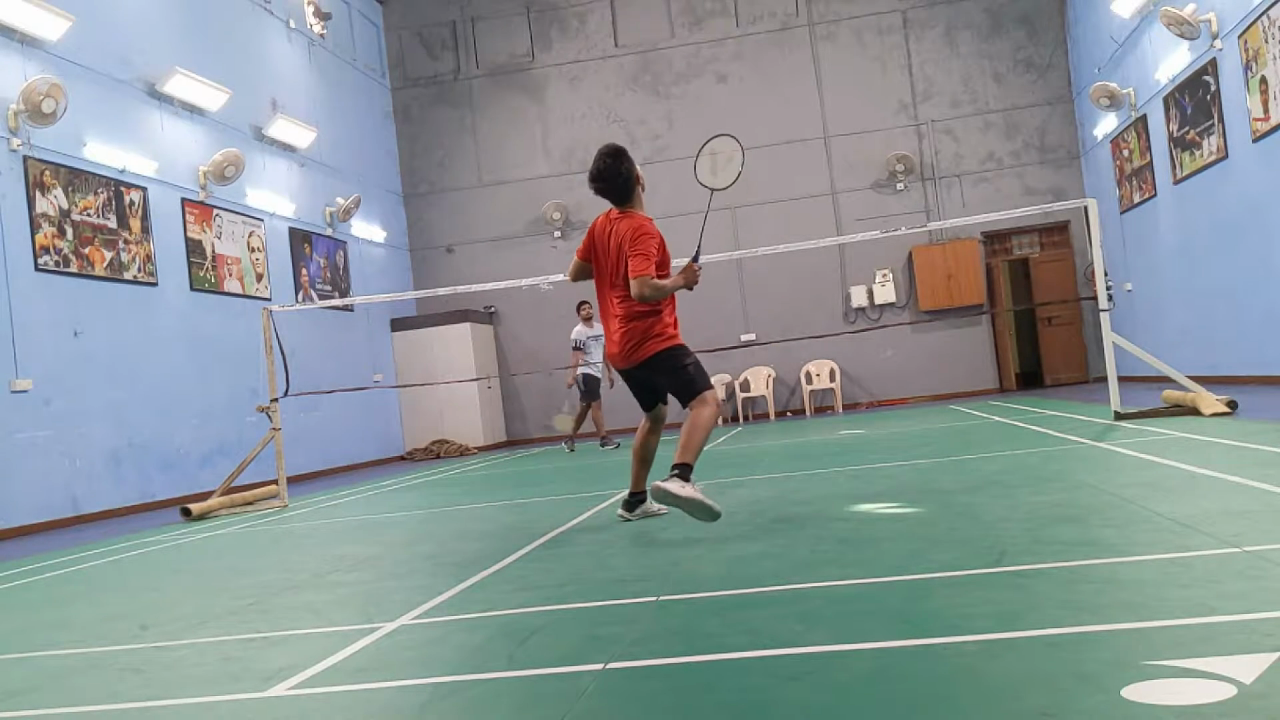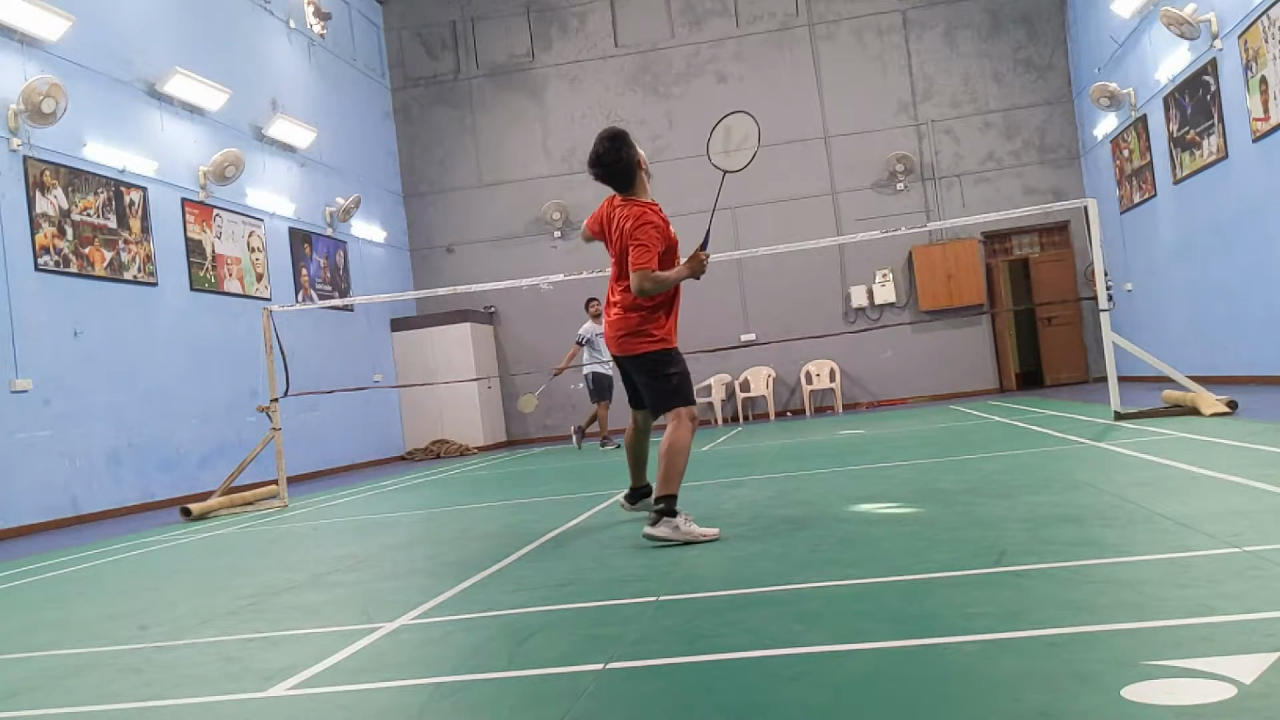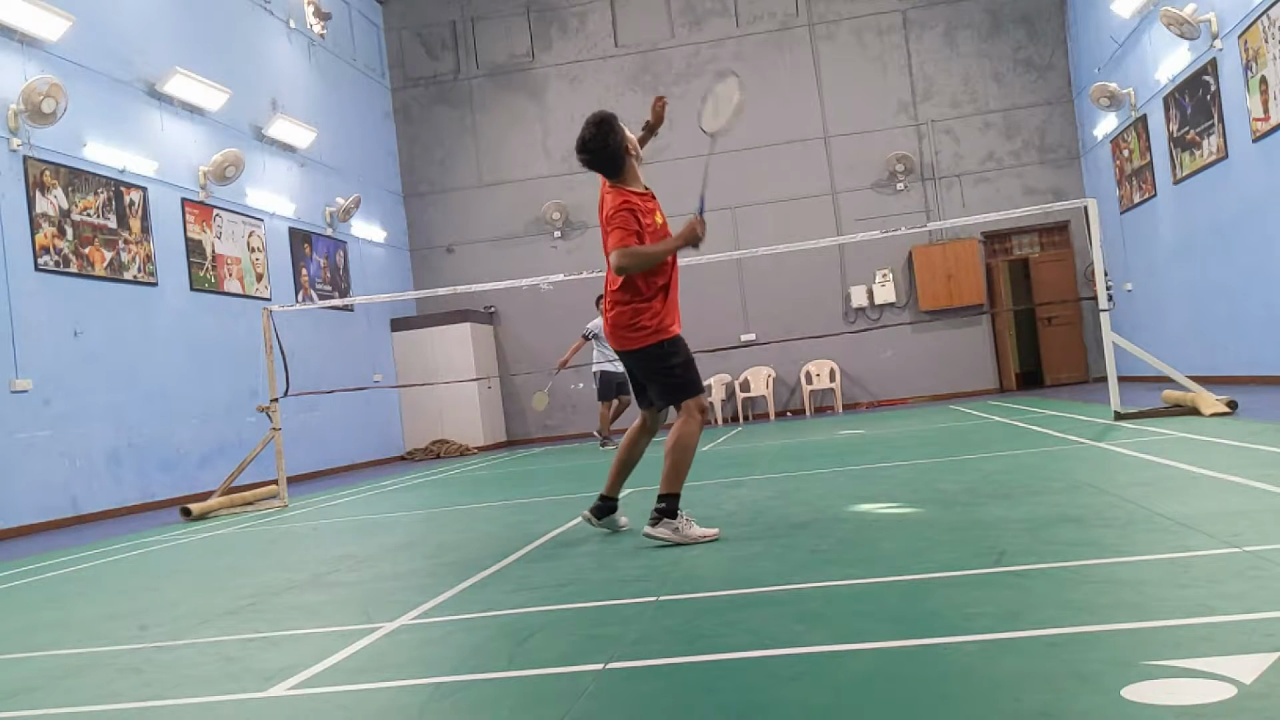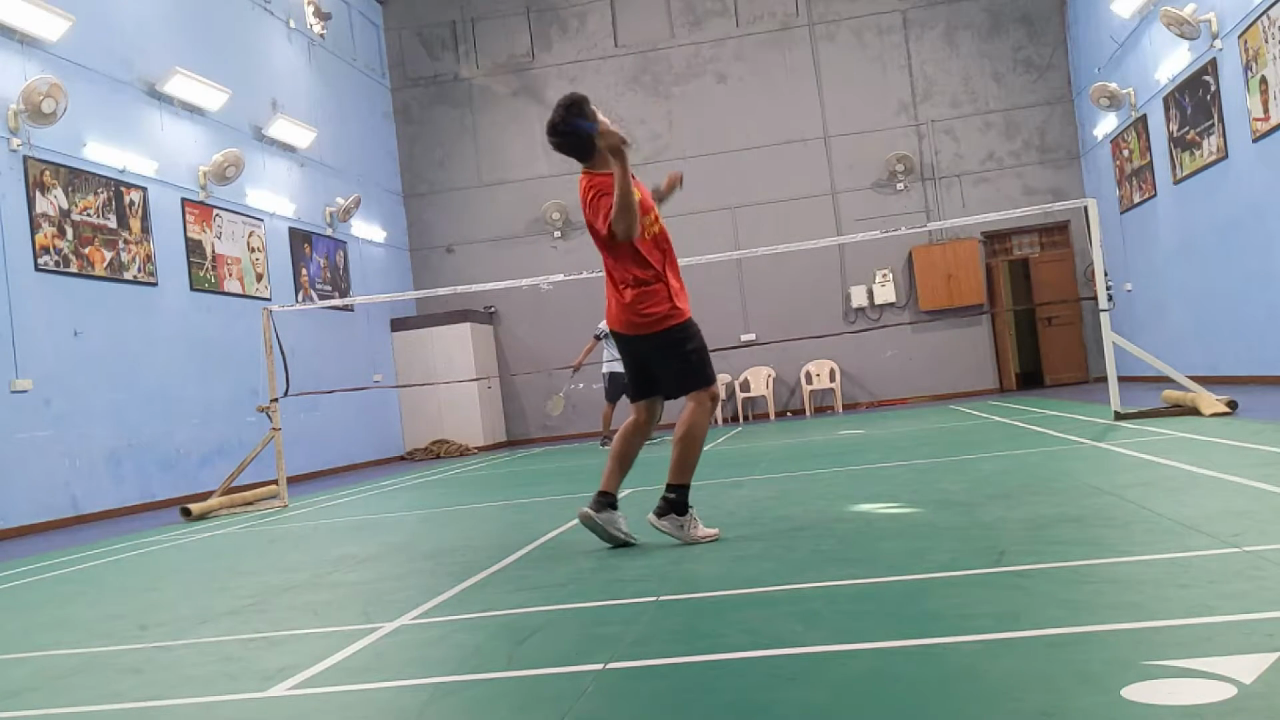
dt=0.4s
person 1, frame 1
left shoulder: (600, 225)
right shoulder: (642, 231)
left elbow: (575, 273)
right elbow: (643, 290)
right wrist: (680, 279)
left hip: (621, 346)
right hip: (653, 340)
left knee: (655, 415)
right knee: (705, 402)
left ankle: (635, 499)
right ankle: (679, 478)
person 1, frame 2
left shoulder: (611, 208)
right shoulder: (647, 219)
left elbow: (588, 232)
right elbow: (643, 284)
right wrist: (686, 269)
left hip: (623, 333)
right hip: (648, 336)
left knee: (642, 415)
right knee: (682, 416)
left ankle: (639, 492)
right ankle: (665, 515)
person 1, frame 3
left shoulder: (614, 187)
right shoulder: (625, 206)
left elbow: (618, 159)
right elbow: (622, 261)
left wrist: (651, 129)
right wrist: (679, 241)
left hip: (634, 325)
right hip: (647, 327)
left knee: (651, 415)
right knee: (693, 408)
left ankle: (606, 505)
right ankle: (666, 515)
person 1, frame 4
left shoulder: (604, 176)
right shoulder: (600, 188)
right elbow: (626, 231)
left wrist: (657, 194)
right wrist: (621, 160)
left hip: (632, 314)
right hip: (657, 310)
left knee: (645, 412)
right knee: (703, 395)
left ankle: (604, 502)
right ankle: (673, 507)
